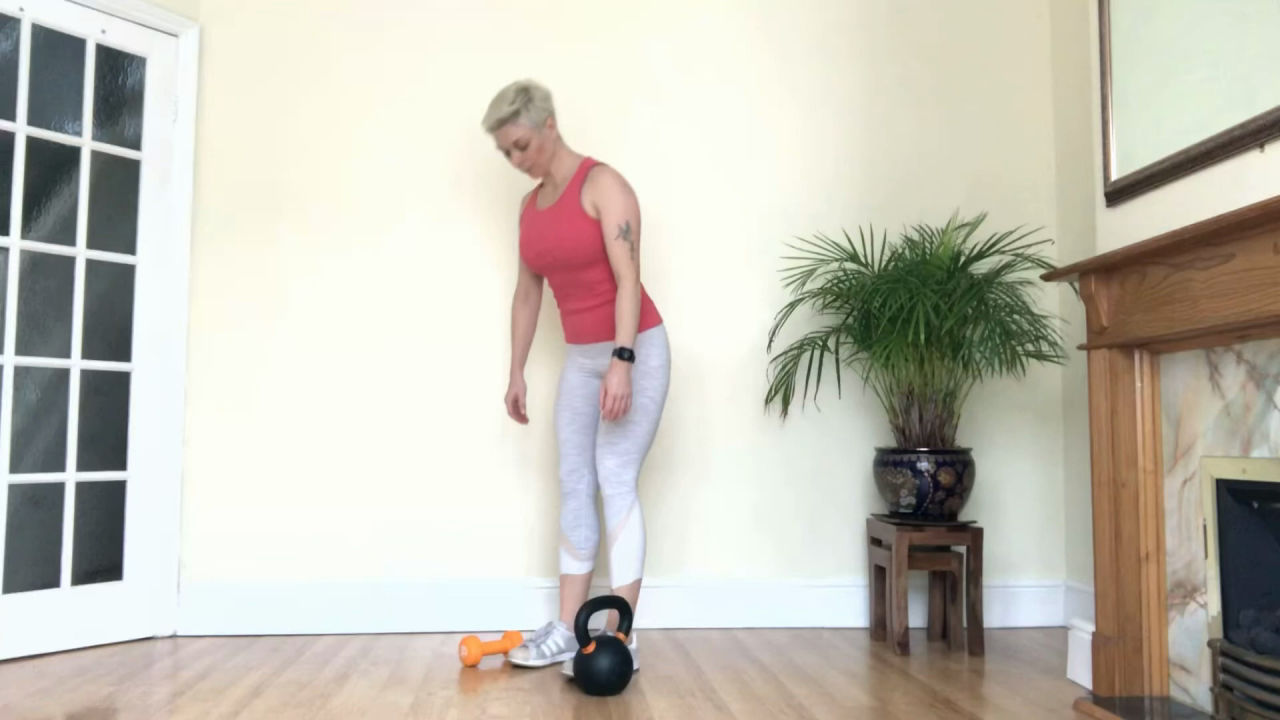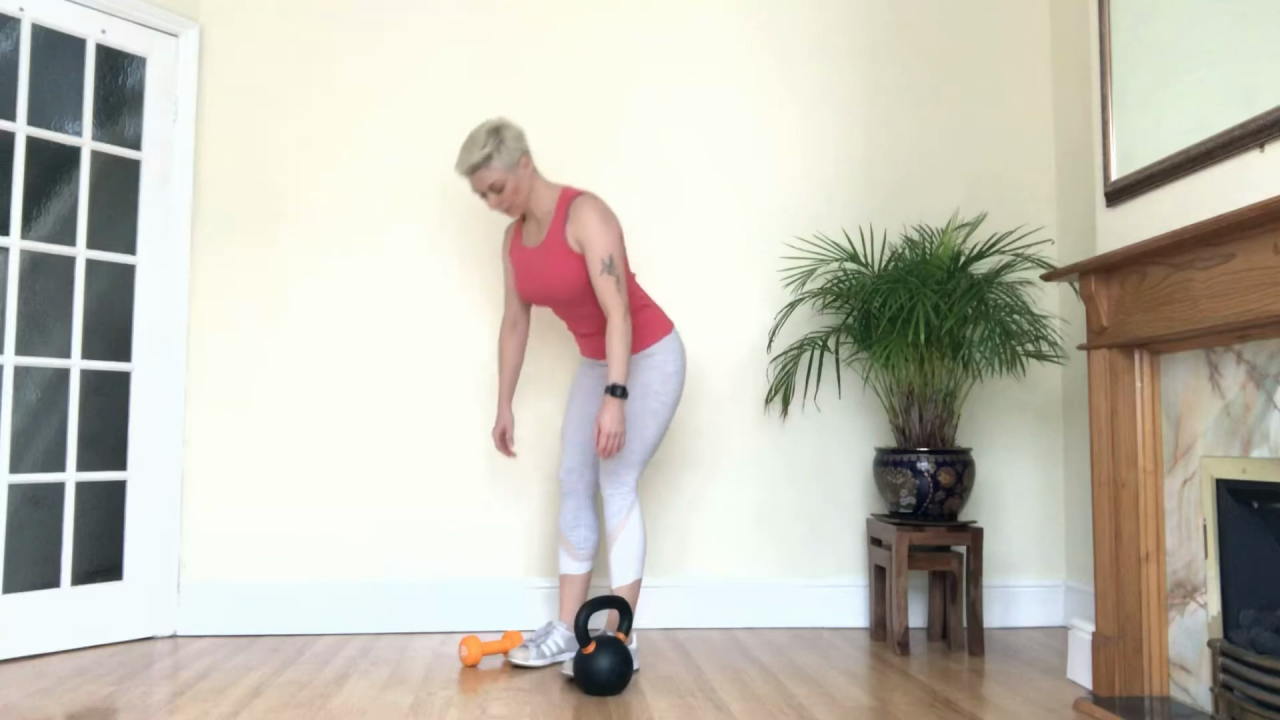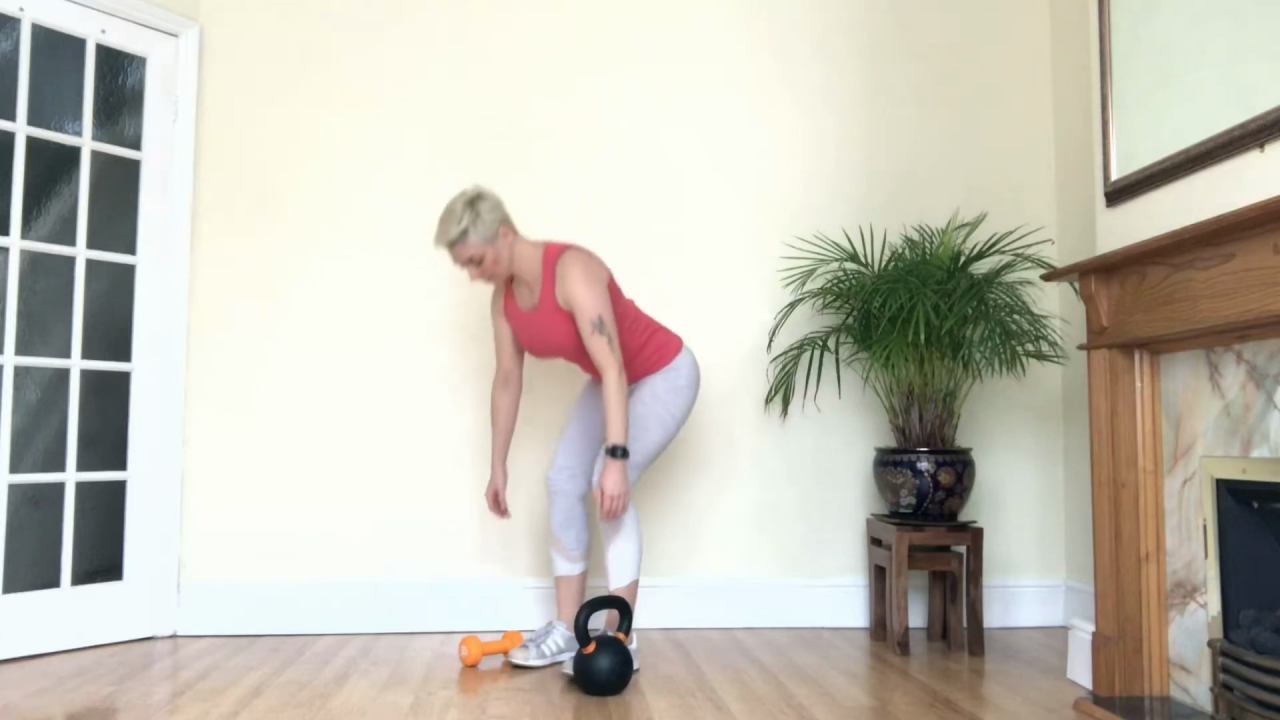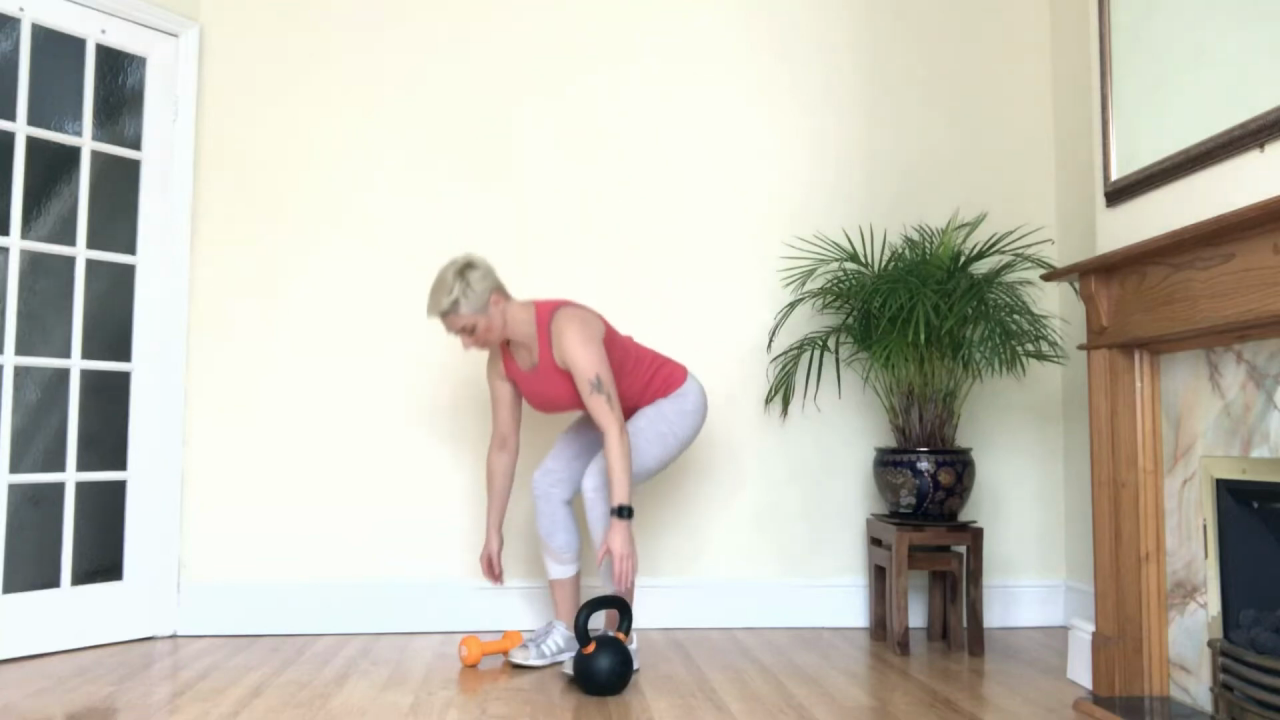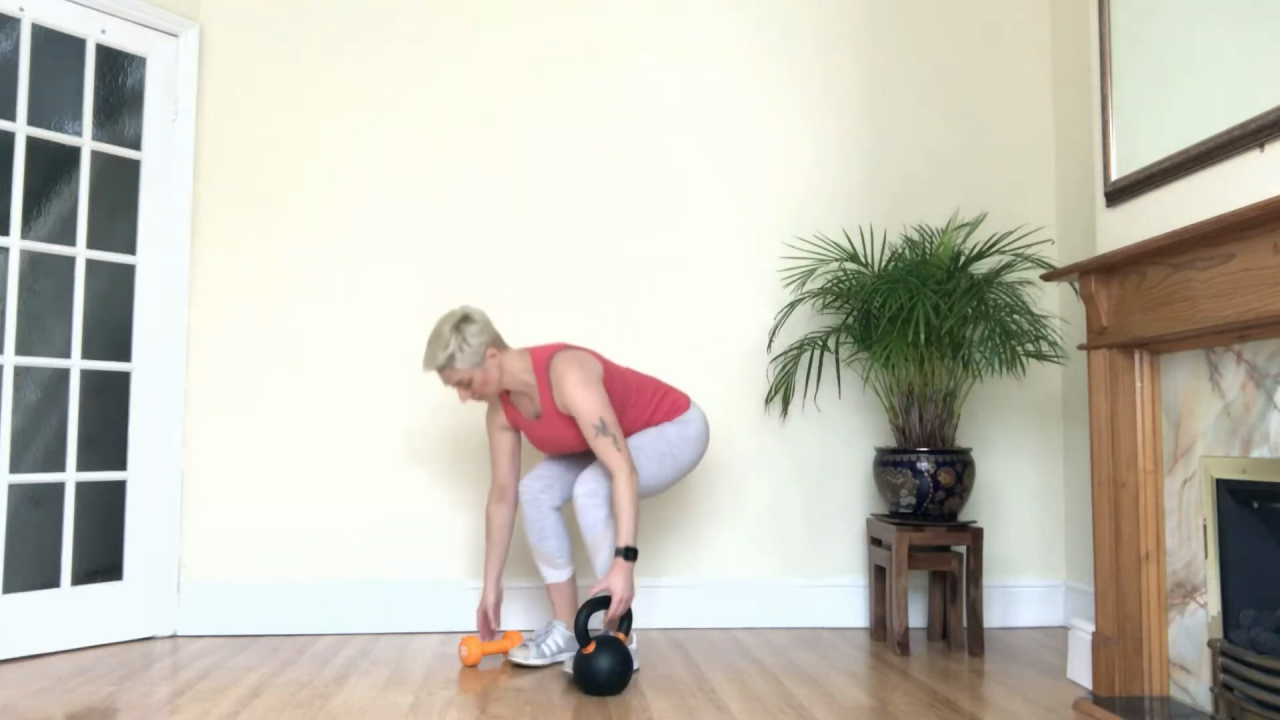
dt=0.3s
person 1, frame 1
left shoulder: (603, 184)
right shoulder: (530, 206)
left elbow: (628, 279)
right elbow: (527, 295)
left wrist: (622, 360)
right wrist: (517, 372)
left hip: (633, 349)
right hip: (581, 357)
left knee: (615, 482)
right knee: (573, 484)
left ankle: (620, 638)
right ankle: (568, 630)
person 1, frame 2
left shoulder: (586, 214)
right shoulder: (514, 238)
left elbow: (619, 312)
right elbow: (514, 324)
left wrist: (614, 398)
right wrist: (504, 405)
left hip: (648, 357)
right hip: (596, 364)
left knee: (616, 483)
right knee: (574, 484)
left ankle: (621, 638)
right ankle: (568, 630)
person 1, frame 3
left shoulder: (571, 270)
right shoulder: (504, 296)
left elbow: (614, 370)
right elbow: (506, 380)
left wrist: (616, 459)
right wrist: (498, 466)
left hip: (665, 374)
right hip: (612, 381)
left knee: (607, 483)
right knee: (562, 480)
left ankle: (621, 640)
right ankle: (567, 631)
person 1, frame 4
left shoulder: (567, 329)
right shoulder: (501, 358)
left elbow: (614, 430)
right elbow: (503, 444)
left wrist: (621, 520)
right wrist: (493, 533)
left hip: (671, 402)
right hip: (621, 410)
left knee: (598, 484)
right knee: (547, 484)
right ankle: (566, 629)
person 1, frame 5
left shoulder: (565, 374)
right shoulder: (502, 408)
left elbow: (624, 471)
right elbow: (503, 495)
left wrist: (623, 562)
right wrist: (491, 586)
left hip: (676, 430)
right hip: (617, 438)
left knee: (590, 490)
right knee: (534, 491)
right ankle: (566, 630)
